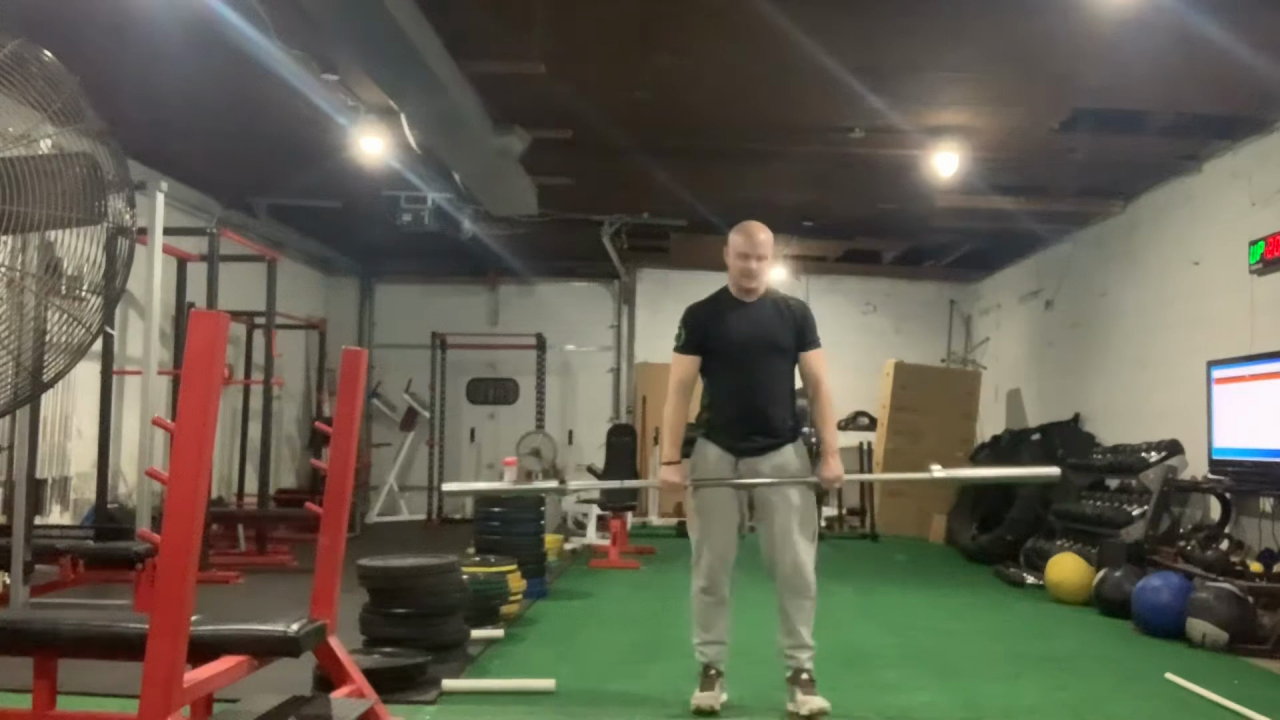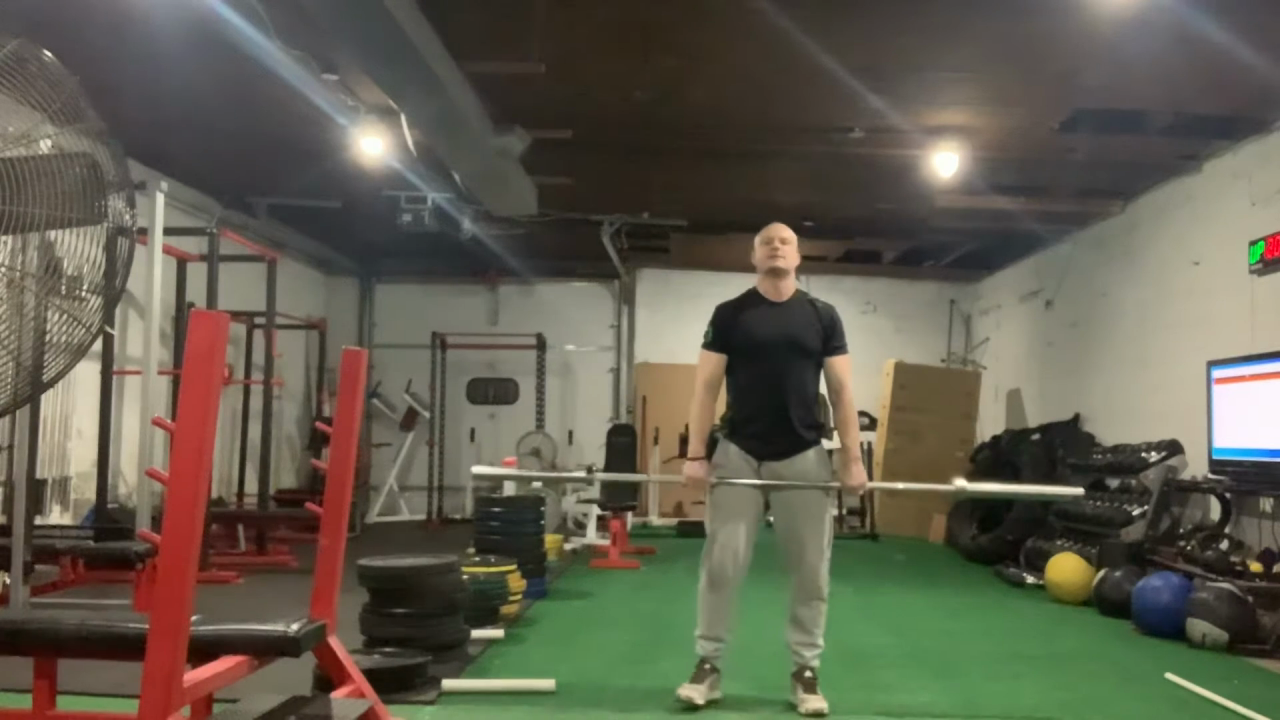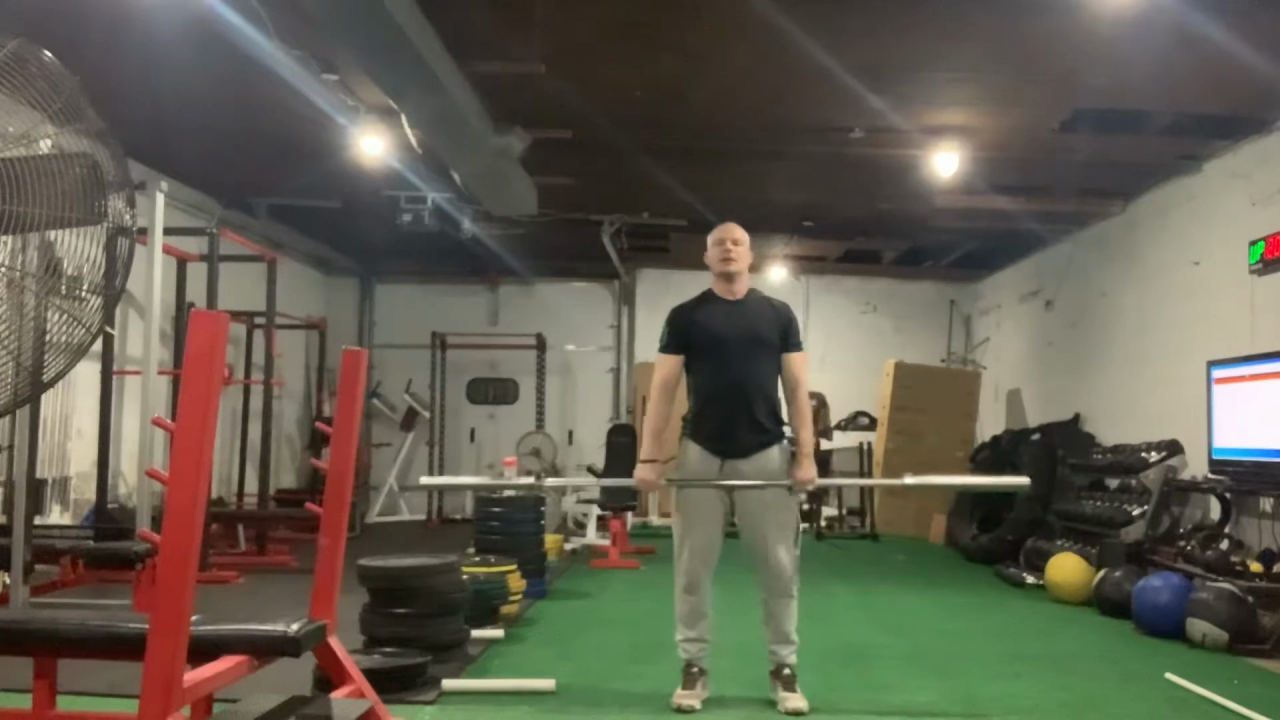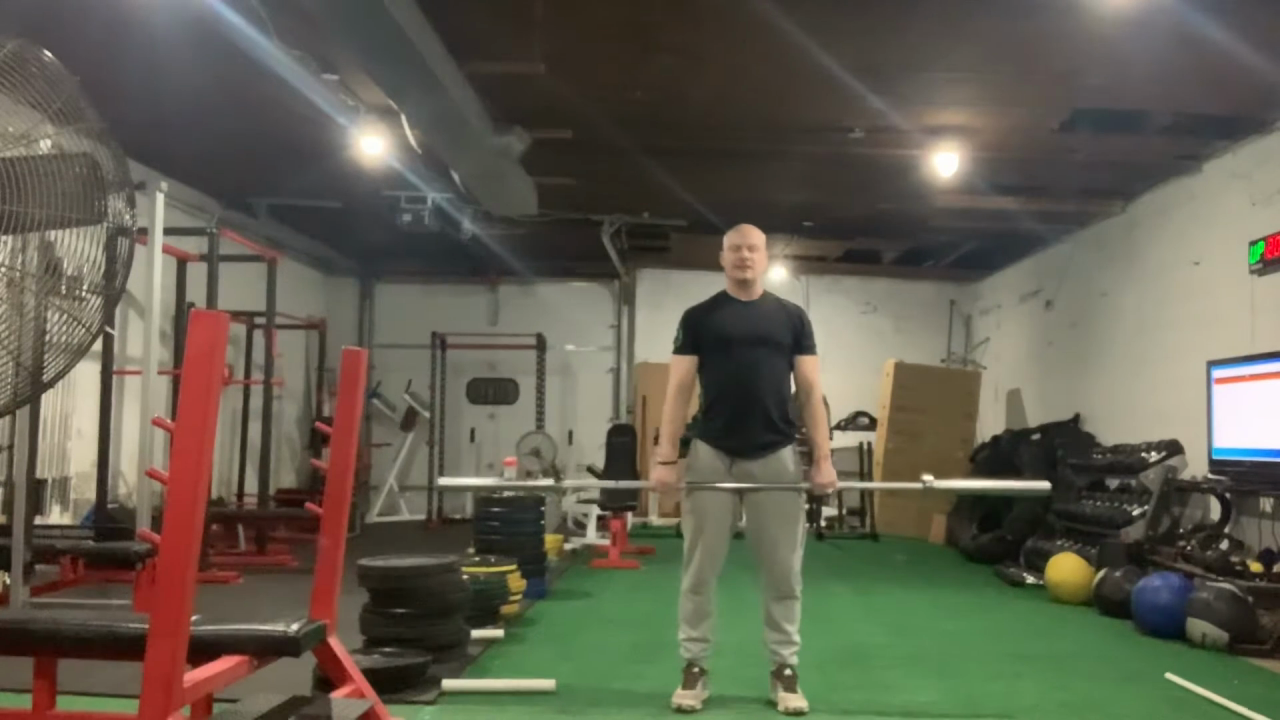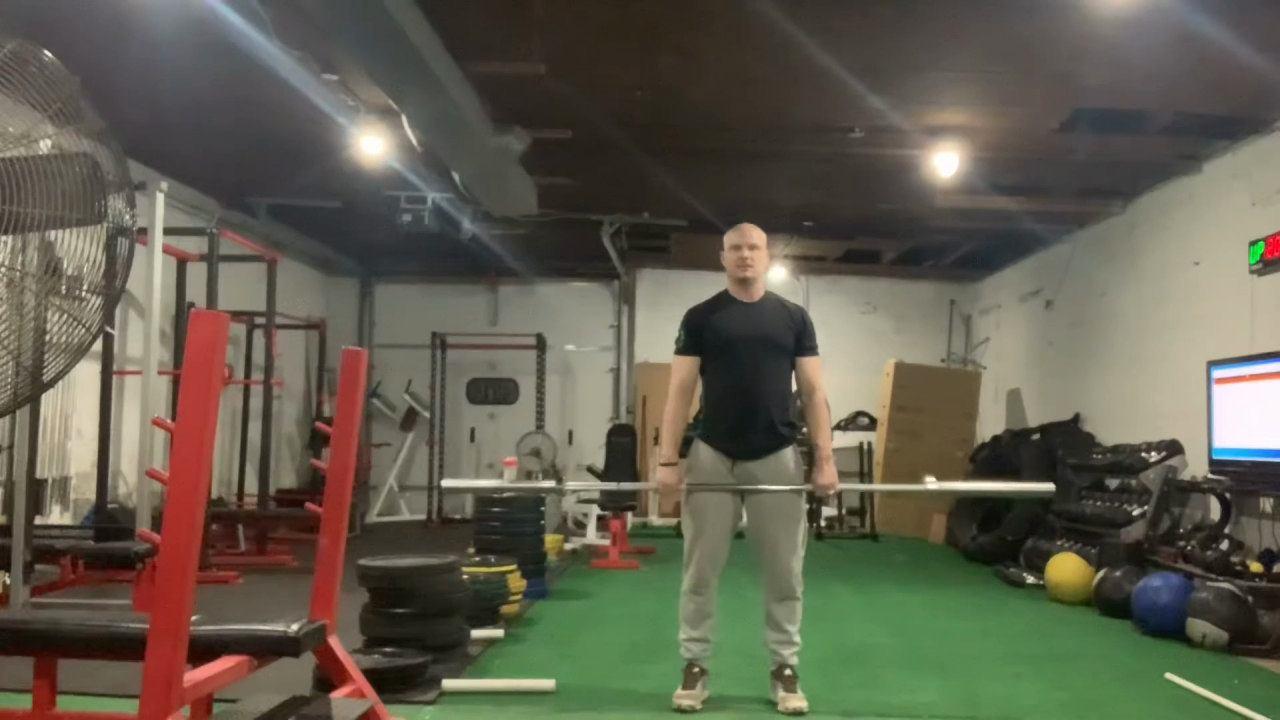
dt=0.7s
person 1, frame 1
left shoulder: (794, 313)
right shoulder: (701, 315)
left elbow: (817, 385)
right elbow: (680, 389)
left wrist: (830, 452)
right wrist: (669, 458)
left hip: (783, 456)
right hip: (717, 455)
left knee: (796, 569)
right knee: (711, 570)
left ankle: (800, 673)
right ankle: (712, 670)
person 1, frame 2
left shoulder: (823, 316)
right shoulder: (729, 314)
left elbow: (841, 390)
right elbow: (707, 386)
left wrist: (853, 458)
right wrist: (696, 454)
left hip: (803, 458)
right hip: (738, 456)
left knee: (810, 572)
right knee: (720, 565)
left ankle: (805, 671)
right ankle: (707, 664)
person 1, frame 3
left shoulder: (778, 314)
right shoulder: (685, 316)
left elbow: (797, 388)
right elbow: (663, 387)
left wrist: (805, 454)
right wrist: (649, 457)
left hip: (765, 456)
right hip: (701, 456)
left knee: (779, 569)
right knee: (693, 569)
left ankle: (783, 668)
right ankle: (694, 667)
person 1, frame 4
left shoulder: (792, 317)
right shoulder: (699, 317)
left elbow: (810, 390)
right elbow: (679, 390)
left wrist: (823, 458)
right wrist: (665, 457)
left hip: (776, 457)
right hip: (711, 456)
left knee: (783, 572)
right knee: (700, 570)
left ankle: (784, 669)
right ankle: (694, 667)
person 1, frame 5
left shoulder: (793, 317)
right shoulder: (700, 317)
left elbow: (812, 391)
right elbow: (680, 391)
left wrist: (824, 459)
right wrist: (667, 459)
left hip: (777, 459)
right hip: (712, 458)
left knee: (784, 574)
right knee: (700, 571)
left ankle: (784, 669)
right ankle: (694, 667)
